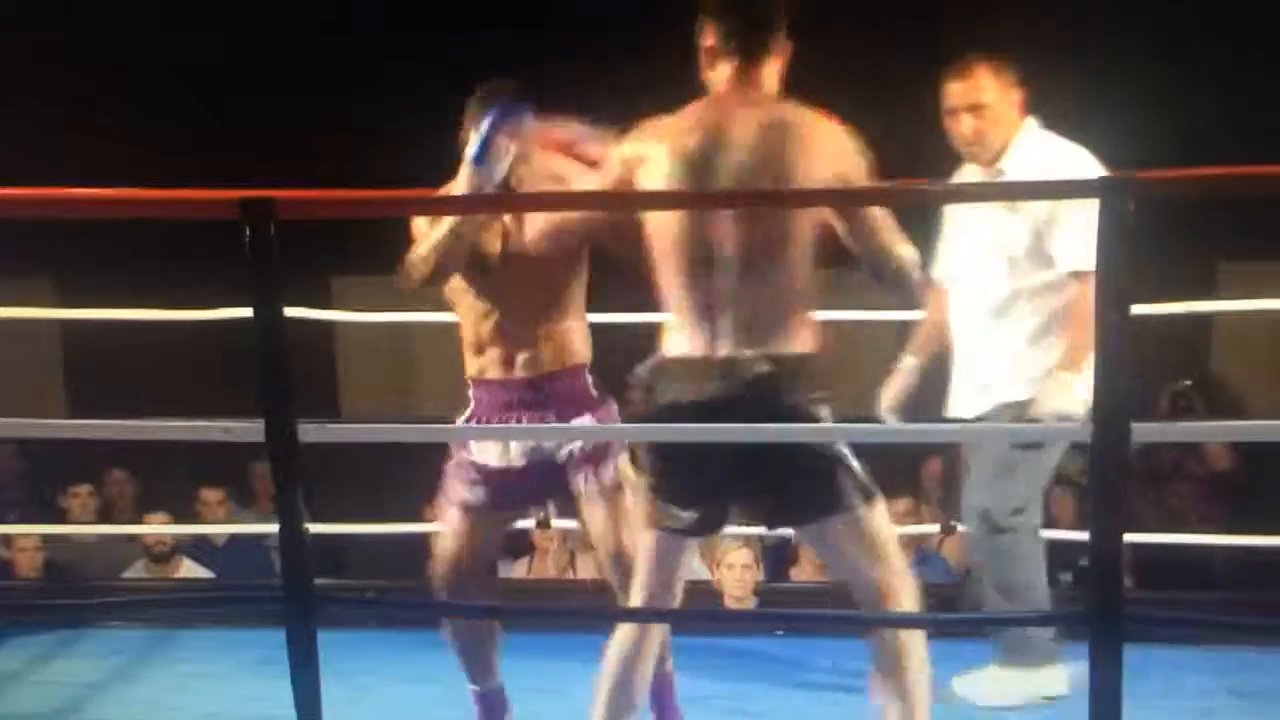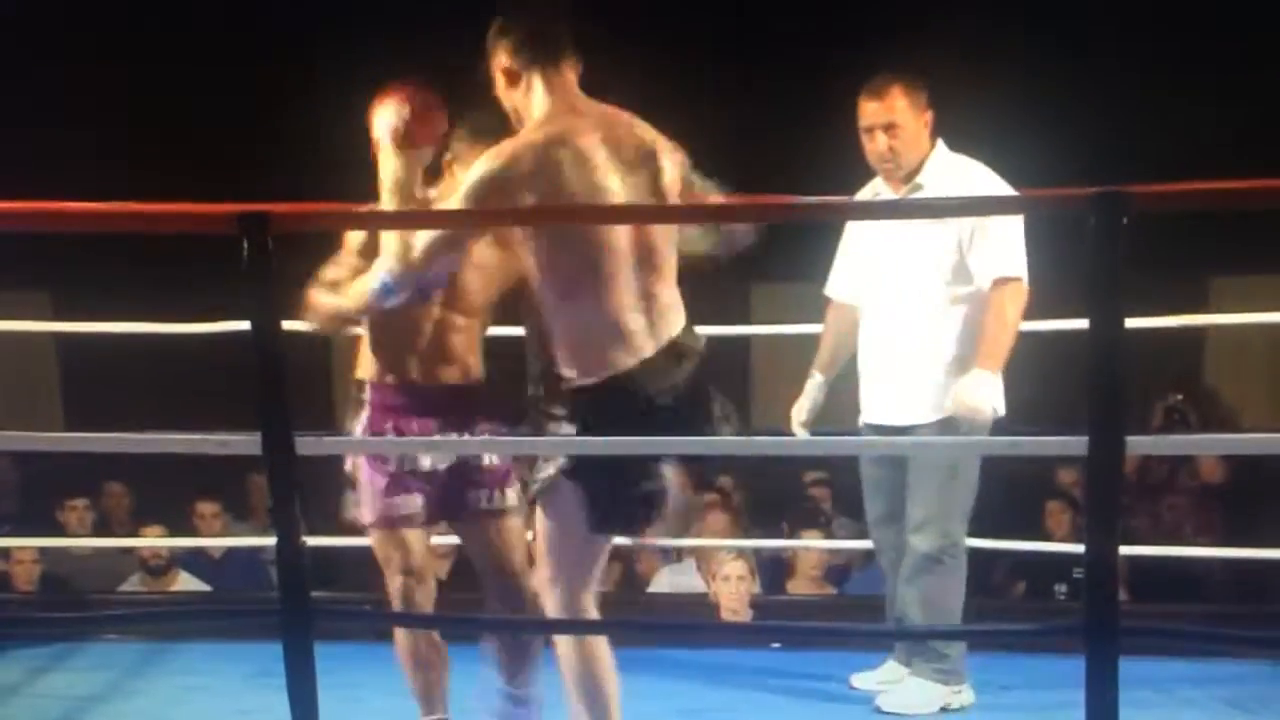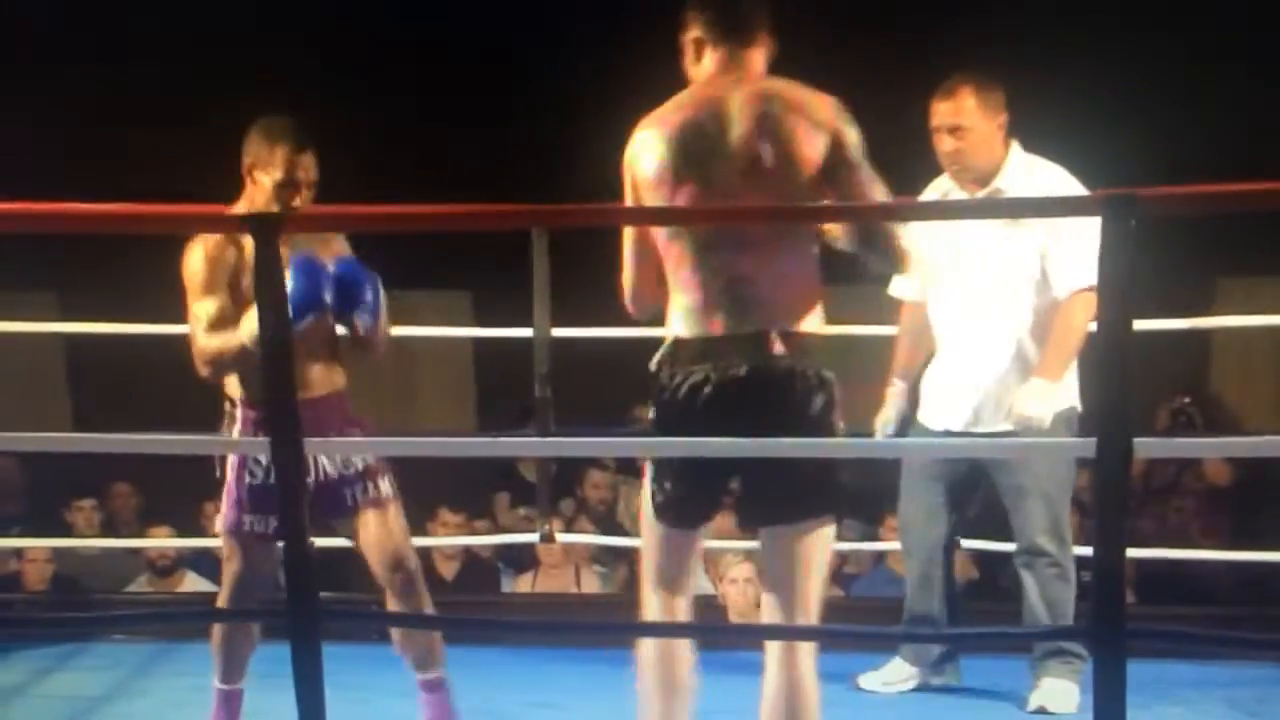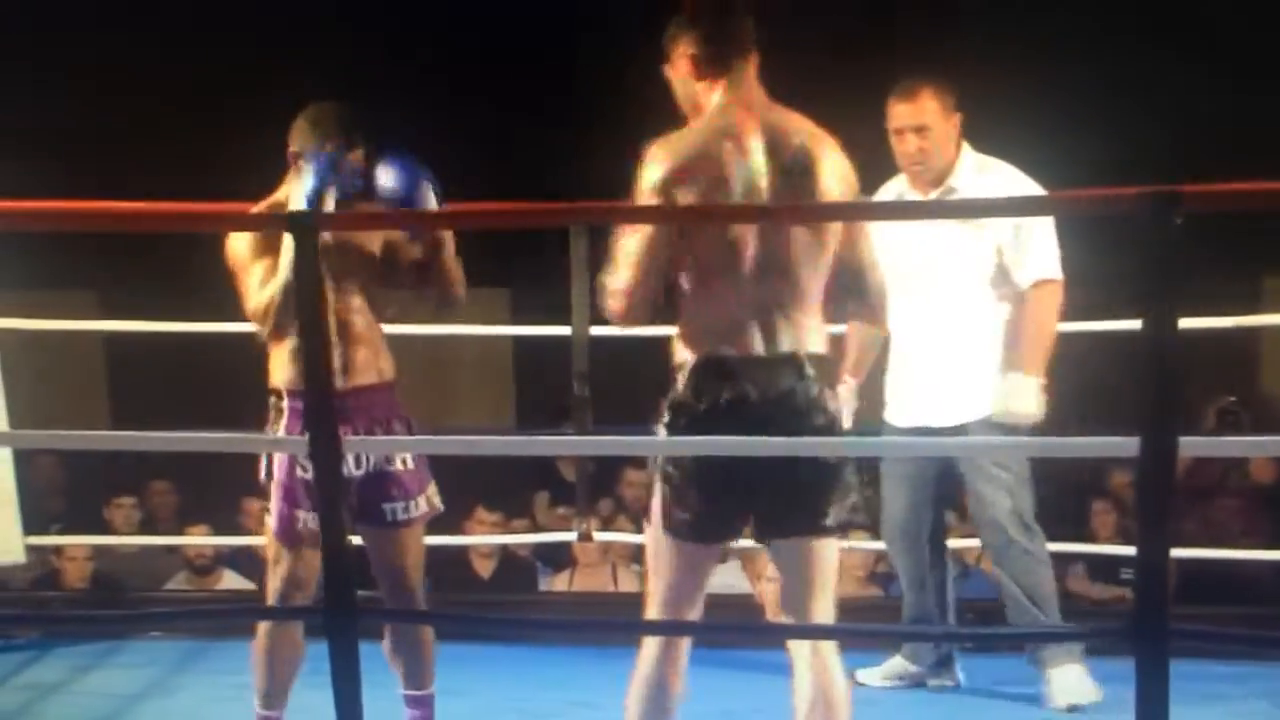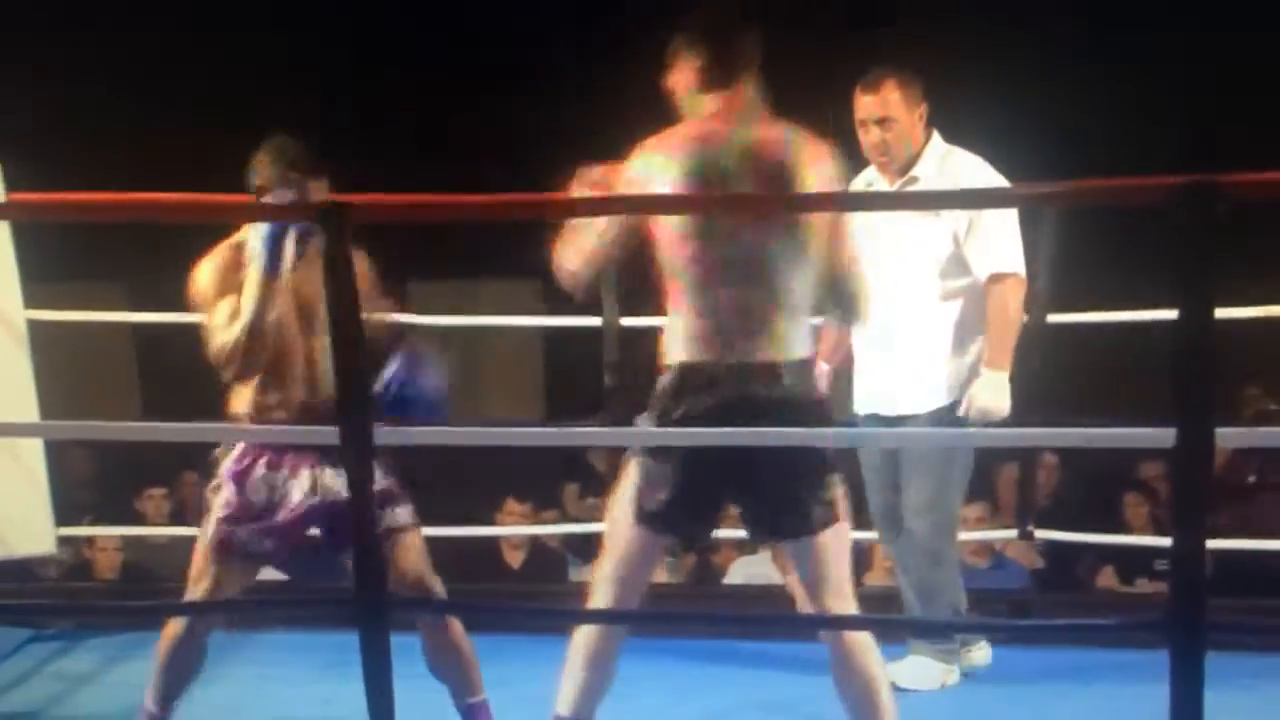
dt=0.7s
person 1, frame 1
left shoulder: (651, 143)
right shoulder: (822, 139)
left elbow: (561, 226)
right elbow: (907, 269)
left hip: (683, 393)
right hip: (777, 393)
left knee: (648, 604)
right knee: (888, 595)
person 1, frame 2
left shoulder: (519, 161)
right shoulder: (649, 142)
left elbow: (405, 271)
right elbow: (733, 233)
left hip: (611, 398)
right hip: (678, 365)
left knee: (565, 598)
person 1, frame 3
left shoulder: (650, 135)
right shoulder: (817, 115)
left elbow: (640, 298)
right elbow: (891, 248)
left hip: (689, 378)
right hip: (789, 378)
left knee: (664, 602)
right knee: (791, 629)
person 1, frame 4
left shoulder: (677, 156)
right shoulder: (828, 153)
left elbow: (624, 305)
left wrist: (633, 225)
left hip: (714, 398)
right hip: (804, 398)
left knee: (668, 622)
right knee: (812, 632)
person 1, frame 5
left shoulder: (657, 160)
right shoulder: (812, 160)
left elbow: (573, 270)
right elbow: (851, 303)
left wrist: (587, 200)
left hip: (695, 401)
right hip: (788, 401)
left knee: (612, 597)
right knee: (835, 609)
person 2, frame 1
left shoulder: (1063, 170)
right shoulder: (966, 184)
left elbow: (1092, 279)
right elbow: (947, 287)
left wrist: (1069, 372)
right wrist: (909, 364)
left hip: (1038, 386)
right hip: (981, 386)
left knee: (994, 510)
right knee: (1004, 517)
left ankle: (1030, 656)
right ankle: (1028, 656)
person 2, frame 2
left shoulder: (975, 188)
right shoulder: (866, 203)
left elbow: (1009, 287)
right elbow: (846, 304)
left wrist: (983, 373)
right wrist: (816, 383)
left hip: (947, 402)
right hip: (882, 402)
left knee: (932, 536)
right knee: (893, 537)
right ankle: (912, 656)
person 2, frame 3
left shoulder: (1054, 192)
right shoulder: (931, 202)
left elbow: (1080, 297)
left wrist: (1046, 381)
right wrist: (897, 386)
left hip: (1028, 409)
right hip: (943, 406)
left knee: (1041, 542)
right knee: (919, 527)
left ankle: (1058, 667)
right ankle: (925, 652)
person 2, frame 4
left shoulder: (1005, 190)
right shoulder: (884, 204)
left elbow: (1044, 287)
left wrist: (1026, 375)
right wrist: (848, 381)
left hip: (986, 400)
right hip: (909, 403)
left knee: (1008, 527)
right knee: (906, 531)
left ankle: (1059, 657)
right ankle: (928, 654)
person 2, frame 5
left shoulder: (970, 181)
right shoulder: (863, 191)
left elbow: (1006, 282)
left wrist: (994, 372)
right wrist: (825, 365)
left hip: (941, 391)
right hip: (874, 392)
left knee: (925, 520)
right knee: (895, 521)
left ankle: (937, 647)
right ankle: (957, 634)
person 3, frame 1
left shoulder: (565, 192)
right shoulder: (442, 213)
right elbow: (421, 276)
right wrist: (470, 187)
left hip: (575, 401)
right hip: (496, 409)
left knee: (623, 559)
right knee: (456, 575)
person 3, frame 2
left shoulder: (505, 246)
right elbow: (317, 304)
left hip: (469, 416)
right hip: (394, 418)
left knee: (512, 580)
right knee: (411, 593)
person 3, frame 3
left shoulder: (329, 243)
right shoulder: (213, 251)
left elbow: (372, 347)
right elbow: (207, 359)
left wrist: (368, 311)
right wrist: (268, 318)
left hip: (334, 422)
right hip: (260, 431)
left knee: (400, 568)
right knee: (243, 586)
person 3, frame 4
left shoulder: (374, 218)
right shoulder: (256, 230)
left elbow: (451, 291)
right elbow: (273, 323)
left wrist: (432, 220)
right wrist: (301, 229)
left hip: (379, 414)
right hip: (305, 422)
left knee: (405, 587)
right knee: (290, 591)
person 3, frame 5
left shoulder: (344, 261)
right shoulder: (218, 271)
left elbow: (383, 341)
right elbow: (235, 361)
left wrist: (408, 373)
right wrist: (263, 269)
left hip: (342, 451)
right hip: (264, 455)
left knee: (419, 592)
right knee: (201, 608)
